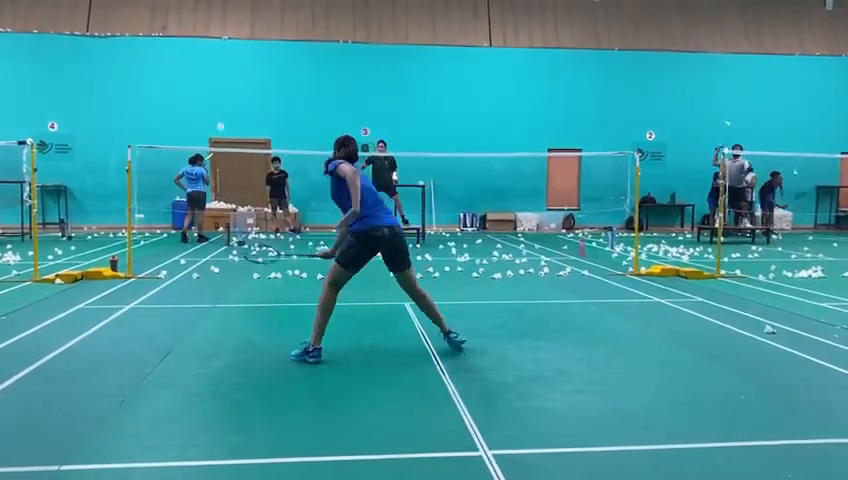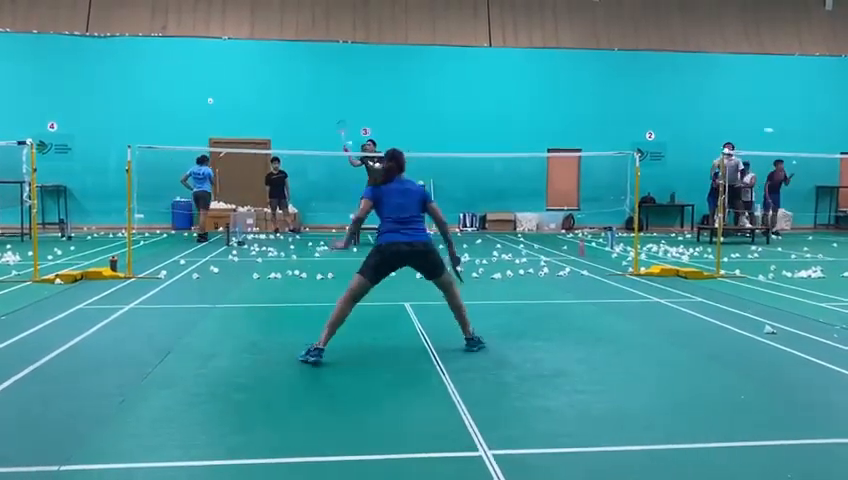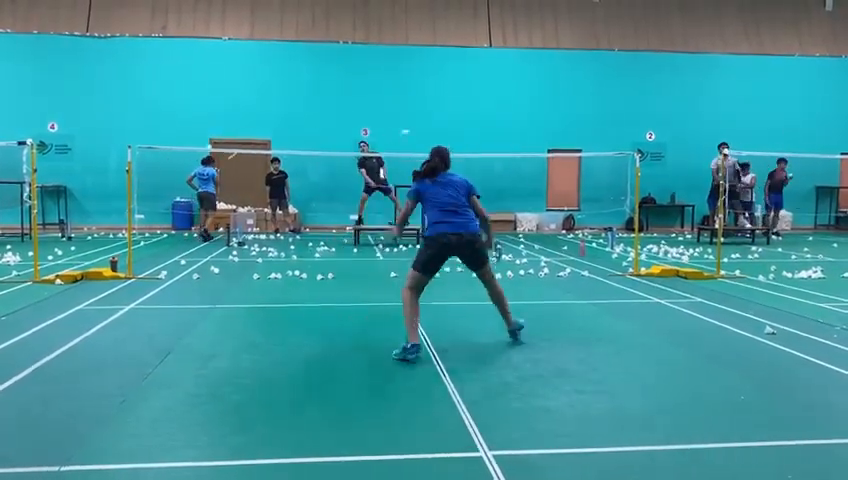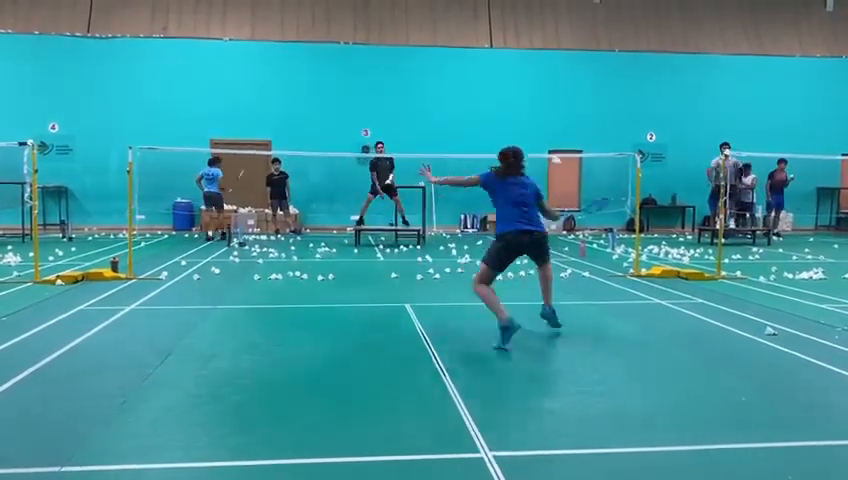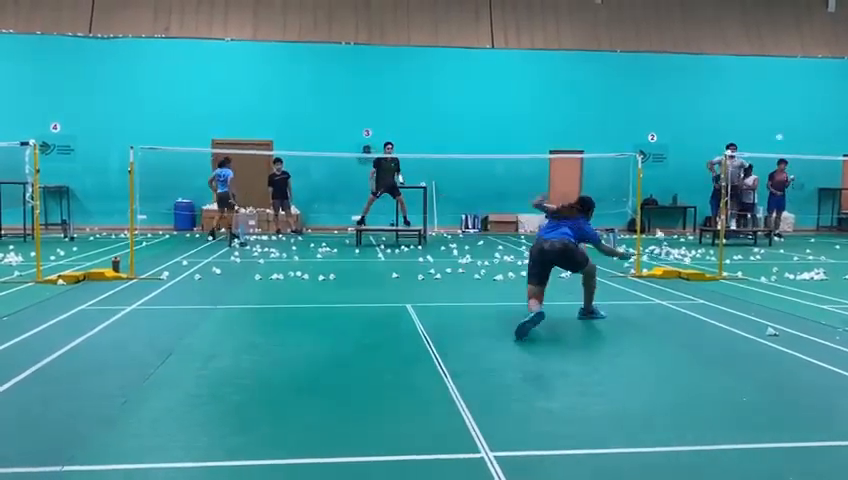
dt=0.3s
person 1, frame 1
left shoulder: (337, 165)
right shoulder: (359, 169)
left elbow: (352, 174)
left wrist: (354, 207)
right wrist: (334, 249)
left hip: (367, 232)
right hip: (393, 231)
left knee: (332, 285)
right knee: (412, 288)
left ankle: (314, 347)
right ankle: (448, 333)
person 1, frame 2
left shoulder: (376, 188)
right shoulder: (419, 189)
left elbow: (359, 217)
right elbow: (441, 222)
left wrist: (347, 242)
right wrist: (452, 250)
left hip: (389, 247)
right hip: (421, 246)
left knee: (350, 296)
right knee: (449, 288)
left ankle: (319, 348)
right ankle: (470, 337)
person 1, frame 3
left shoulder: (422, 183)
right shoulder: (463, 182)
left elbow: (403, 217)
right elbow: (482, 215)
left wrist: (398, 230)
right wrist: (489, 238)
left hip: (440, 240)
right hip: (469, 237)
left knee: (410, 290)
right knee: (490, 282)
left ankle: (412, 345)
right ankle: (512, 326)
person 1, frame 4
left shoulder: (493, 177)
right shoulder: (531, 183)
left elbow: (460, 182)
right elbow: (547, 213)
left wrist: (433, 180)
right wrist: (557, 216)
left hip: (508, 236)
right hip: (536, 235)
left knee: (480, 284)
right knee: (544, 264)
left ankle: (505, 322)
right ankle: (547, 308)
person 1, frame 5
left shoulder: (559, 212)
right shoulder: (587, 227)
left elbow: (541, 206)
right elbow: (605, 250)
left wrist: (538, 203)
right wrist: (622, 254)
left hip: (539, 248)
right hip: (563, 246)
left knee: (534, 300)
right knee: (590, 270)
left ankle: (535, 312)
right ankle: (588, 310)
